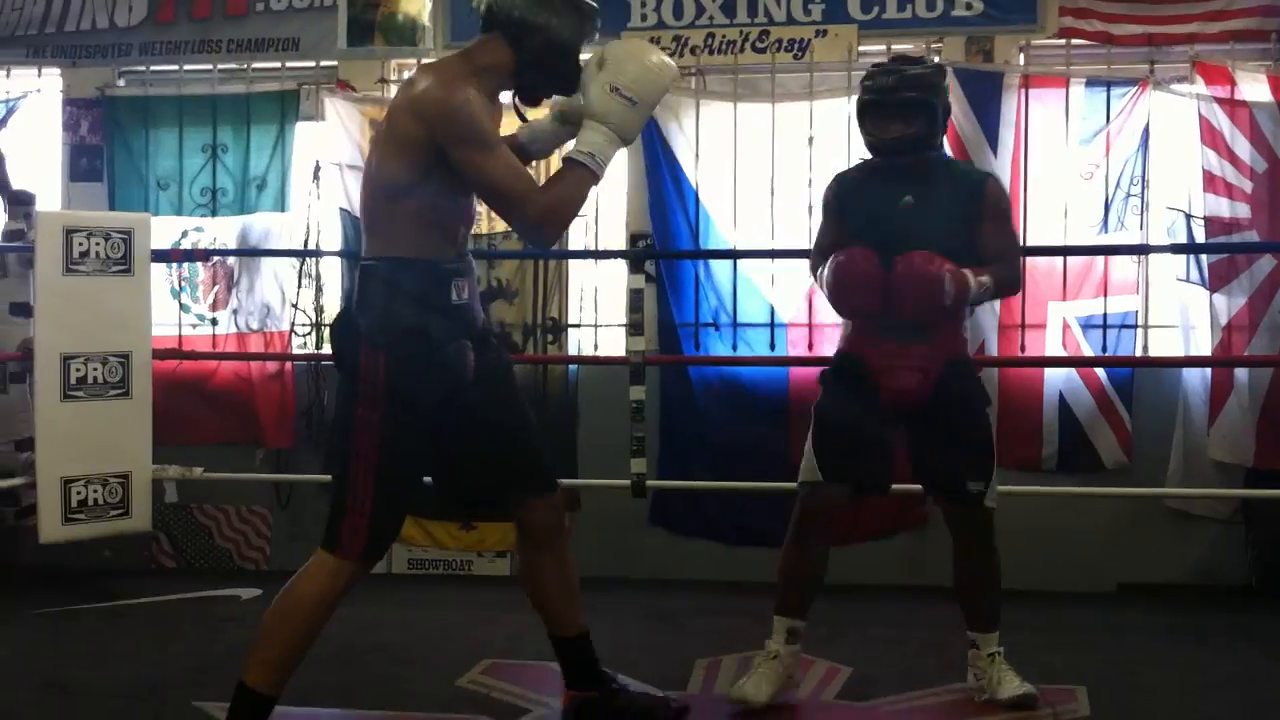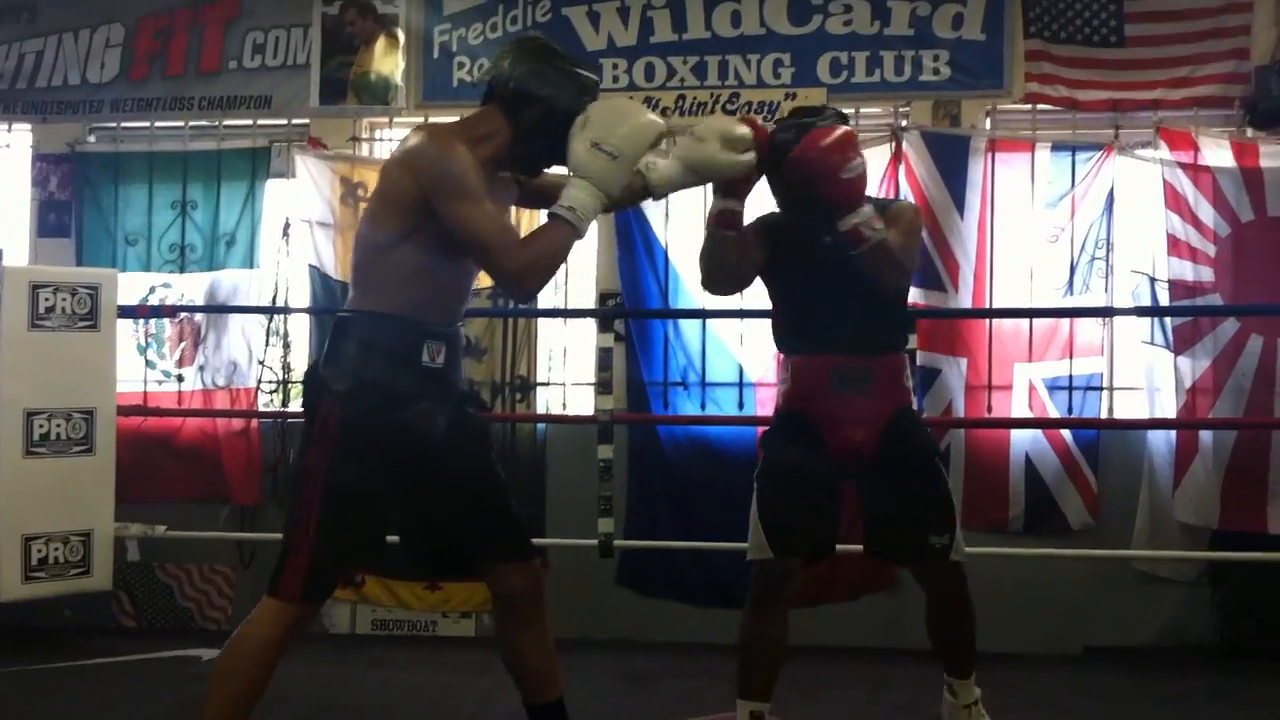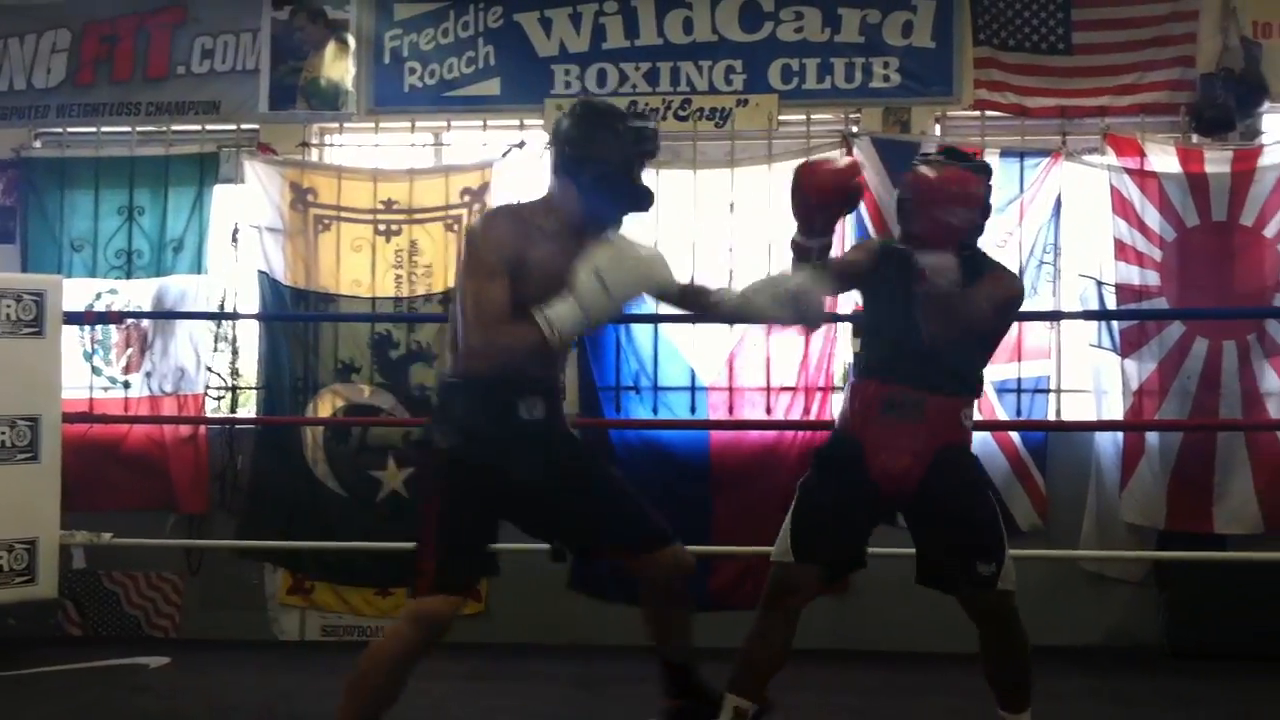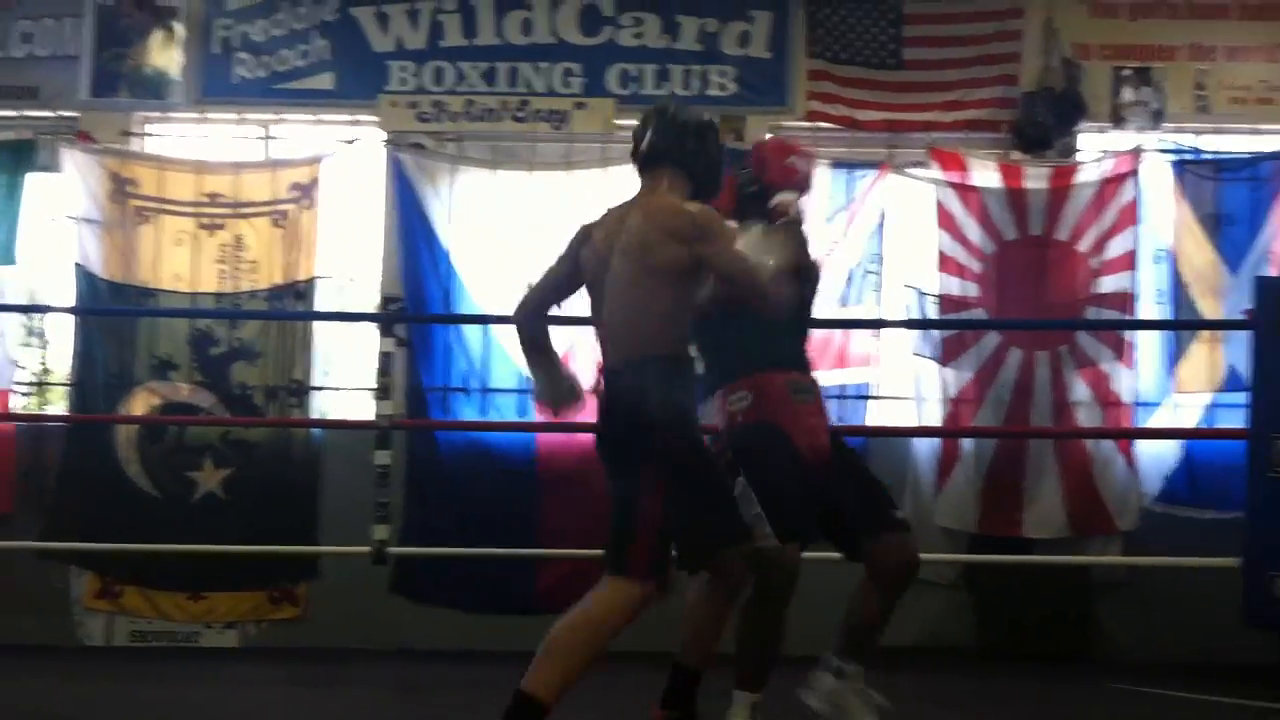
dt=0.7s
person 1, frame 1
left shoulder: (467, 95)
right shoulder: (446, 92)
right elbow: (538, 221)
left wrist: (570, 120)
right wrist: (606, 129)
left hip: (451, 325)
right hip: (399, 329)
left knee: (542, 510)
right knee: (352, 549)
person 1, frame 2
left shoulder: (493, 169)
right shoulder: (440, 153)
left elbow: (566, 193)
right elbow: (521, 275)
left wrist: (685, 166)
right wrist: (595, 184)
left hip: (430, 391)
right hip: (366, 388)
left knee: (518, 576)
right knee: (296, 597)
person 1, frame 3
left shoulder: (595, 238)
right shoulder: (499, 230)
left elbow: (672, 288)
right elbow: (480, 352)
left wrist: (750, 303)
right wrist: (580, 310)
left hip: (541, 429)
right hip: (477, 429)
left knee: (670, 564)
right knee: (432, 612)
person 1, frame 4
left shoulder: (598, 231)
right shoulder: (689, 220)
left elbow: (529, 311)
right elbow: (767, 299)
left wrist: (551, 375)
left hip: (633, 409)
right hip: (657, 414)
left knee: (731, 558)
right knee: (629, 586)
person 2, frame 1
left shoulder: (977, 189)
right shoulder: (848, 187)
left elbow: (1009, 276)
right elbow: (822, 261)
left wrist: (960, 284)
right wrist: (832, 275)
left hip: (943, 370)
right hip: (862, 367)
left knee: (972, 517)
right knee: (815, 504)
left ankle: (986, 659)
right ankle: (778, 652)
person 2, frame 2
left shoulder: (896, 215)
right shoulder: (770, 231)
left elbow: (891, 272)
right elbow: (719, 280)
left wrist: (845, 198)
right wrist: (728, 194)
left hip: (889, 421)
right hip: (805, 423)
left knee: (943, 568)
right knee: (772, 576)
person 2, frame 3
left shoulder: (997, 284)
right shoulder: (884, 257)
left elbow: (943, 333)
right elbow: (809, 284)
left wrist: (937, 247)
right wrist: (811, 227)
left hip: (940, 457)
right hip: (857, 448)
left knee: (995, 605)
right knee: (787, 585)
person 2, frame 4
left shoulder: (794, 272)
left elbow: (799, 274)
left wrist: (788, 200)
right wrist: (732, 218)
left hip: (816, 437)
right hip: (756, 435)
left knee: (896, 557)
right knee: (780, 569)
